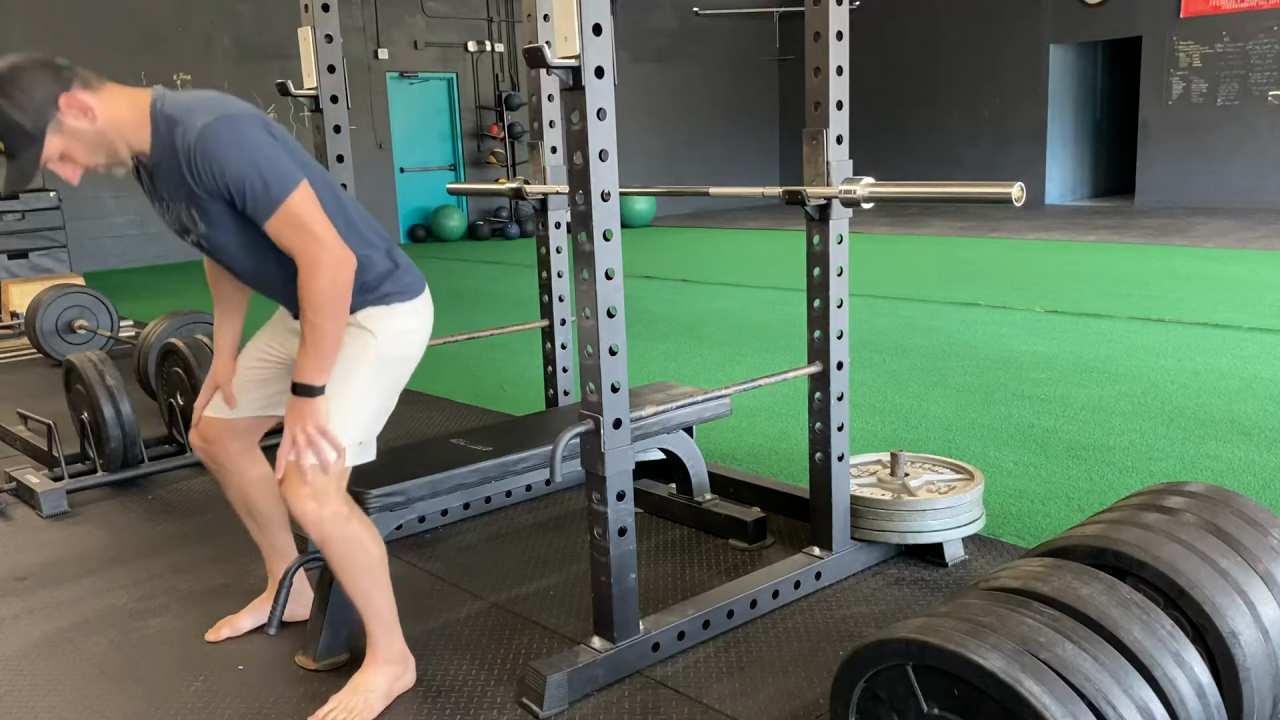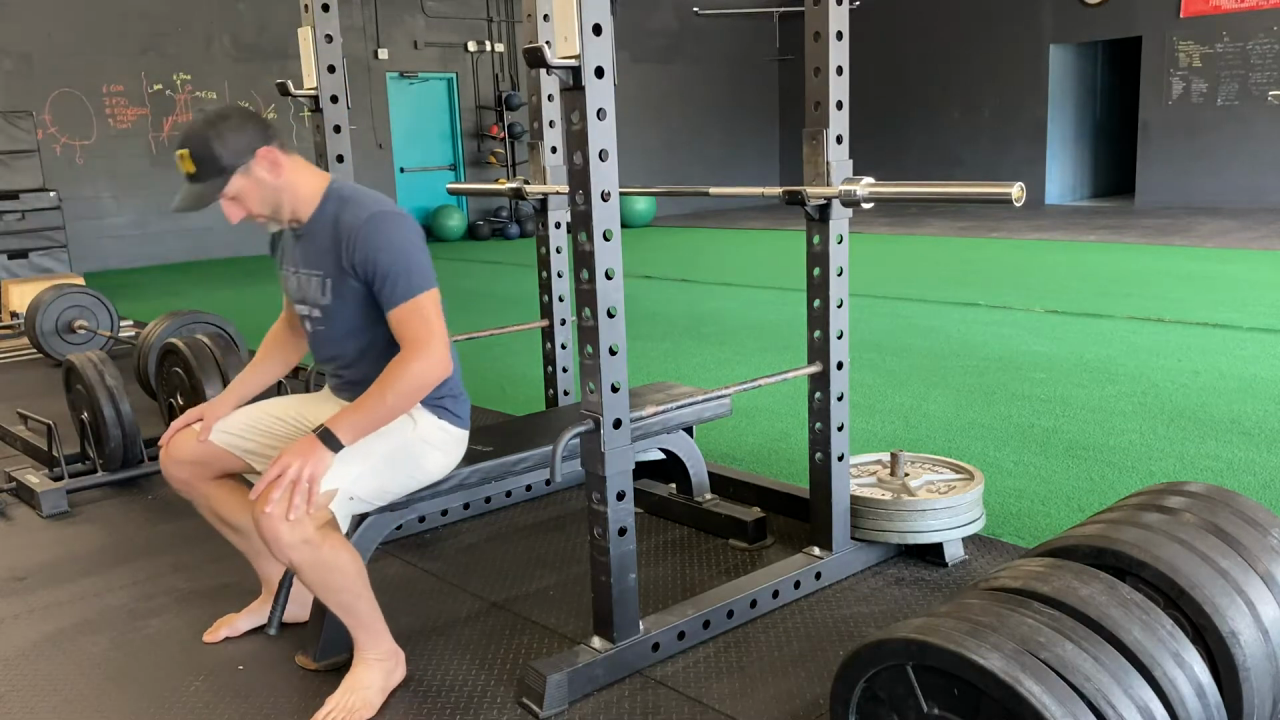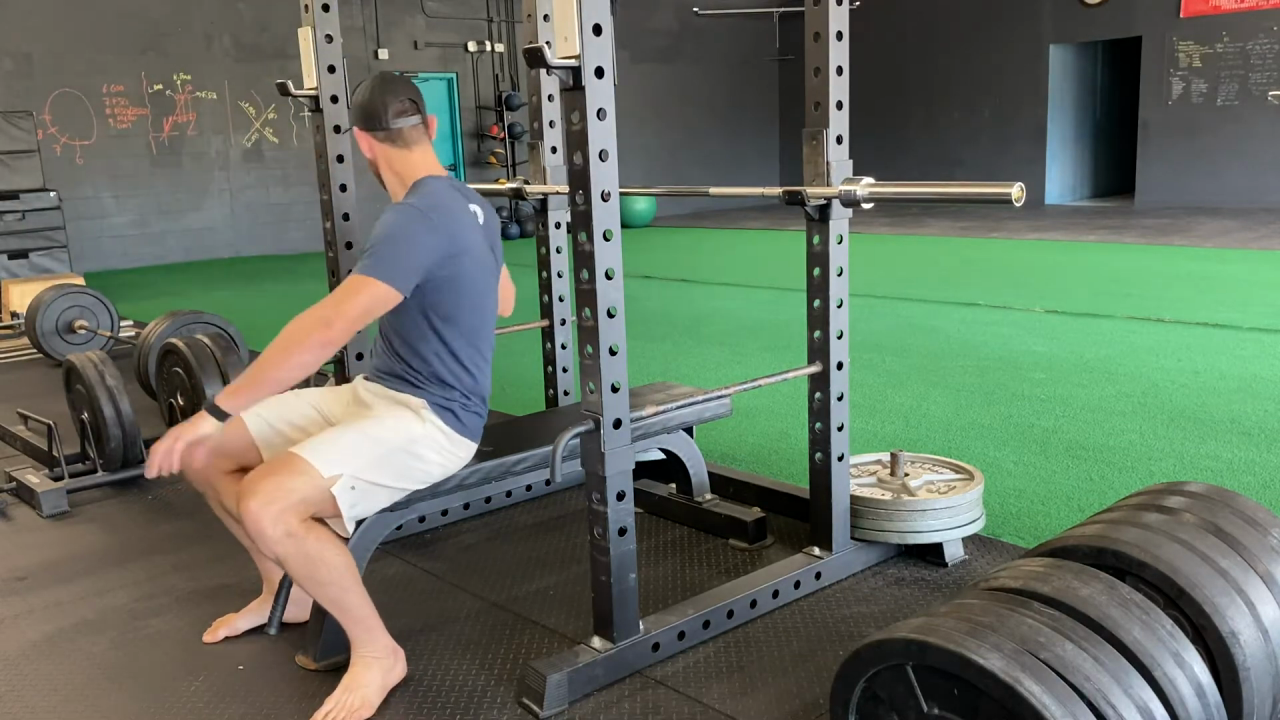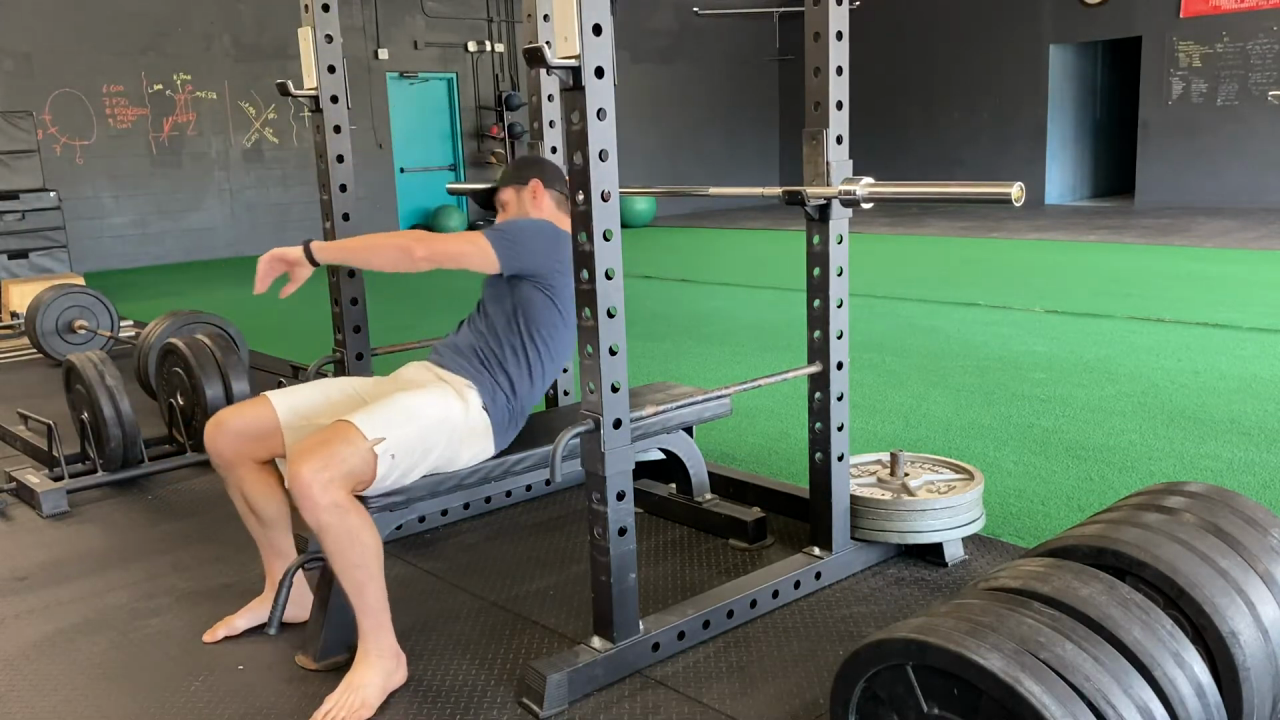
dt=1s
person 1, frame 1
left shoulder: (210, 134)
right shoulder: (146, 152)
left elbow: (329, 257)
left wrist: (307, 391)
right wrist: (226, 355)
left hip: (379, 308)
right hip: (310, 308)
left knee: (306, 485)
right knee: (214, 432)
left ankle: (390, 658)
right ankle: (287, 589)
person 1, frame 2
left shoulder: (374, 227)
right shoulder: (288, 231)
left elbow: (429, 360)
left wrist: (327, 440)
right wrist: (226, 400)
left hip: (420, 419)
right hip: (342, 401)
left knee: (281, 510)
right knee: (182, 454)
left ankle: (379, 654)
right ankle: (283, 587)
person 1, frame 3
left shoulder: (417, 218)
right shoulder: (467, 204)
left elbow: (328, 328)
right elbow: (503, 302)
left wrist: (218, 410)
left hip: (428, 420)
right hip: (376, 394)
left knee: (265, 506)
right knee: (200, 454)
left ankle: (377, 652)
right ankle: (284, 588)
person 1, frame 4
left shoulder: (545, 239)
right shoulder: (560, 261)
left elbow: (423, 251)
left wrist: (314, 254)
right wrist: (568, 197)
left hip: (463, 404)
left knee: (313, 473)
right knee: (227, 433)
left ankle: (381, 654)
right ankle: (285, 586)
